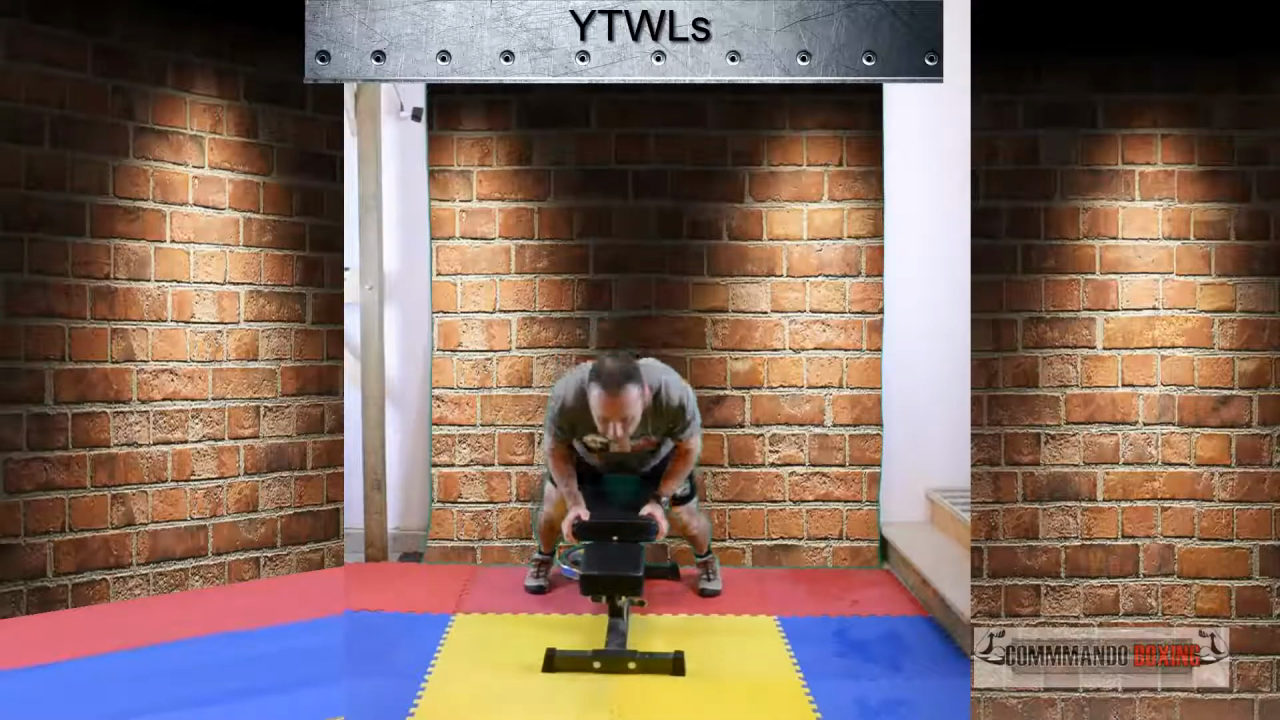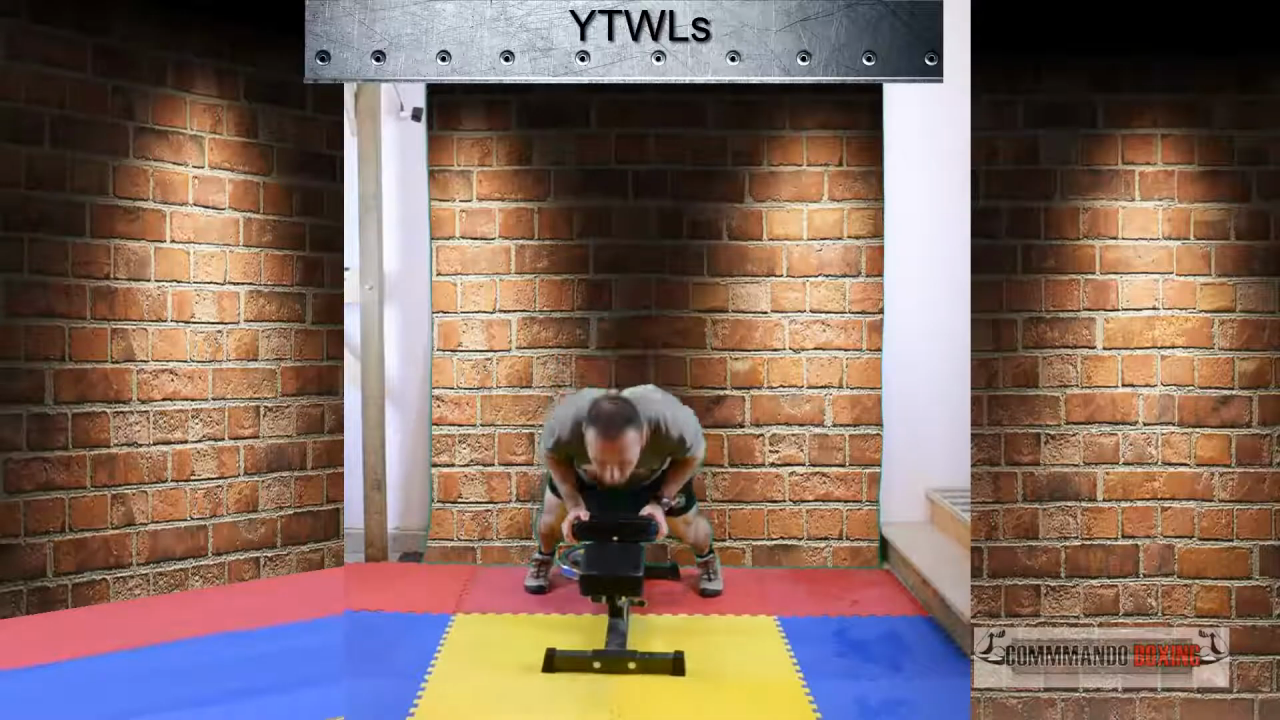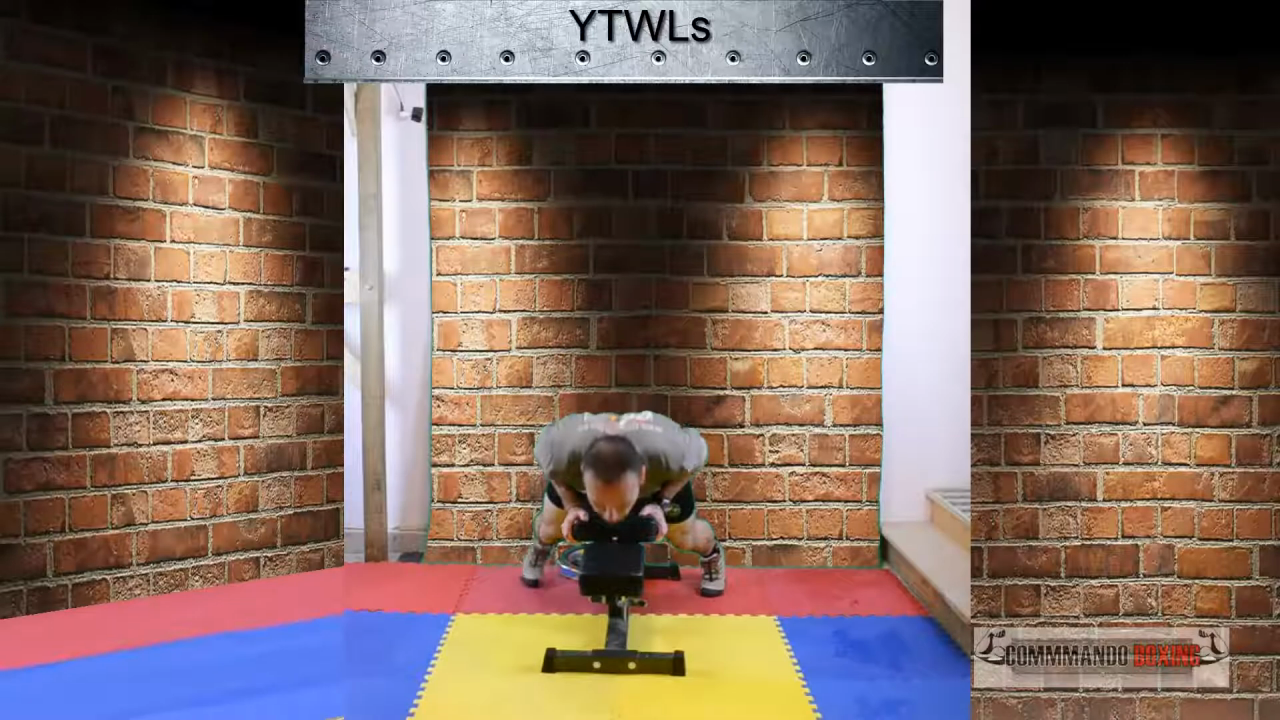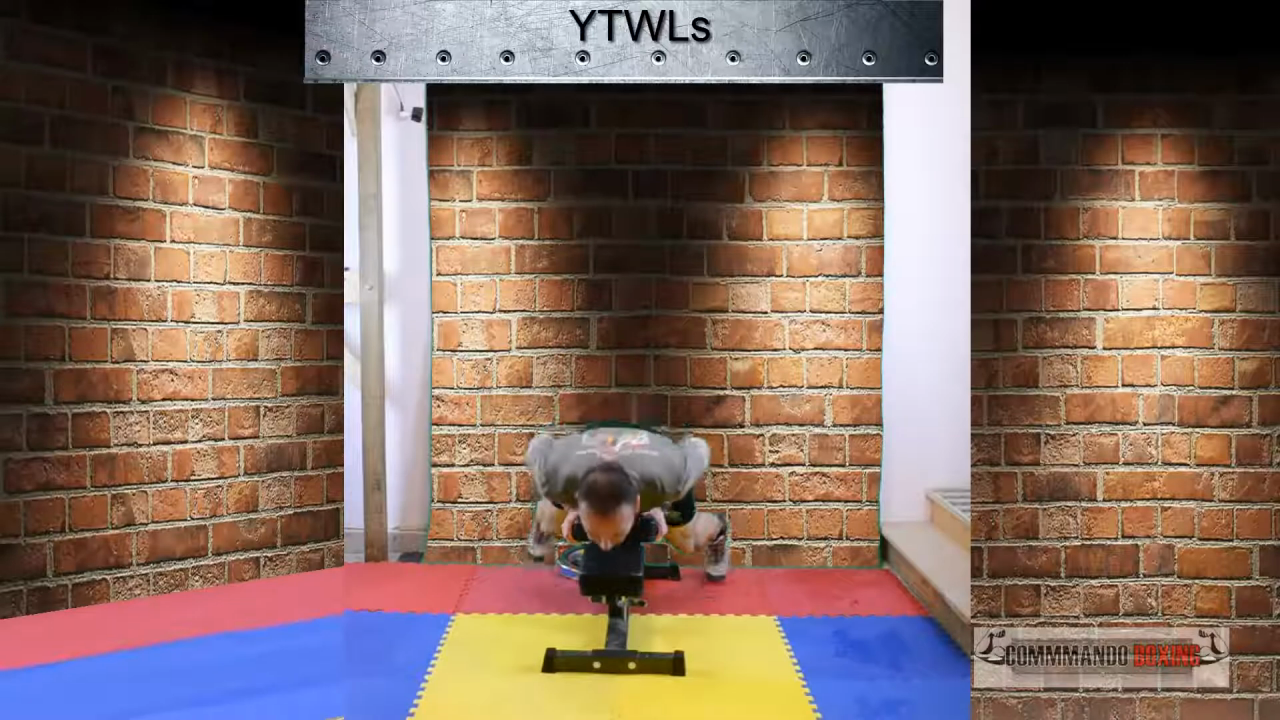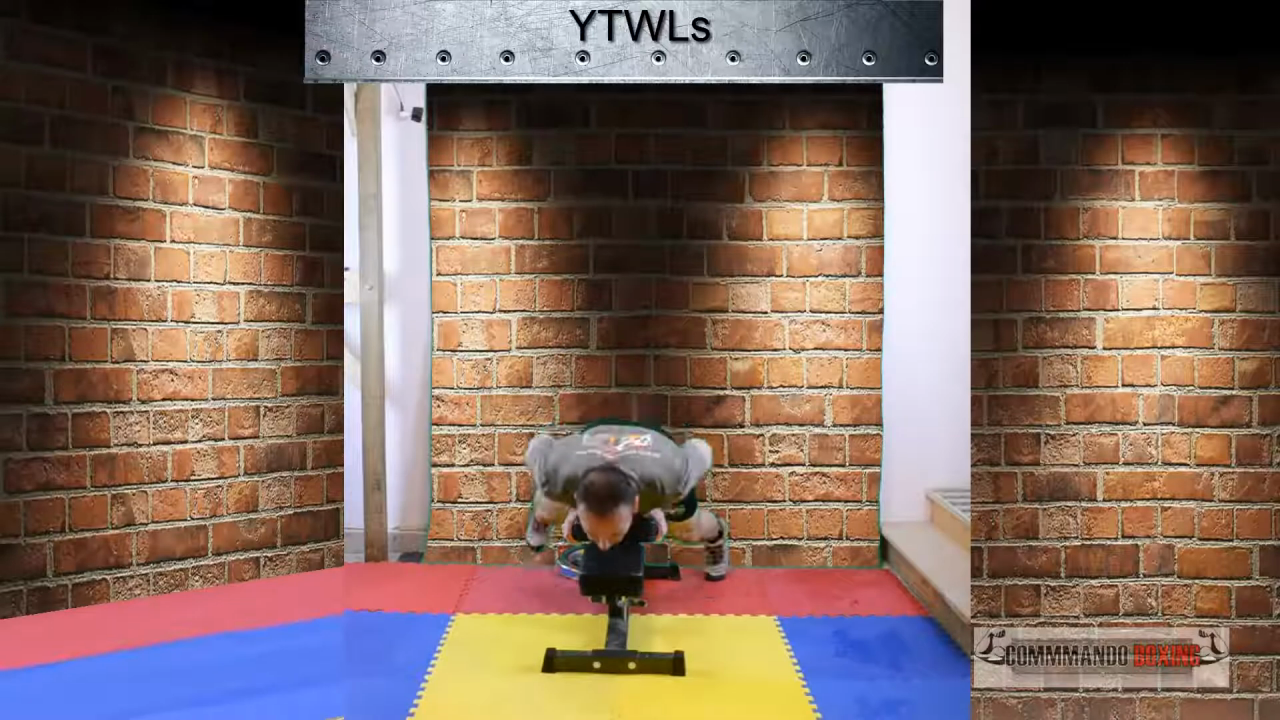
dt=0.2s
person 1, frame 1
left shoulder: (674, 394)
right shoulder: (566, 396)
left elbow: (688, 450)
right elbow: (557, 450)
left wrist: (660, 500)
right wrist: (575, 503)
left knee: (687, 520)
right knee: (553, 513)
left ankle: (705, 558)
right ankle: (544, 557)
person 1, frame 2
left shoulder: (674, 425)
right shoulder: (563, 426)
left elbow: (693, 456)
right elbow: (552, 457)
left wrist: (661, 501)
right wrist: (574, 504)
left knee: (685, 528)
right knee: (553, 521)
left ankle: (706, 557)
right ankle: (543, 557)
person 1, frame 3
left shoulder: (671, 454)
right shoulder: (561, 453)
left elbow: (700, 452)
left wrist: (661, 503)
right wrist: (572, 505)
left knee: (685, 537)
right knee: (551, 530)
left ankle: (711, 554)
right ankle: (541, 547)
person 1, frame 4
left shoulder: (668, 477)
right shoulder: (557, 477)
left elbow: (700, 449)
right elbow: (537, 447)
left wrist: (662, 505)
right wrist: (571, 506)
left knee: (687, 541)
right knee: (551, 525)
left ankle: (717, 530)
right ankle: (542, 526)
person 1, frame 5
left shoulder: (668, 476)
right shoulder: (557, 476)
left elbow: (701, 450)
right elbow: (537, 446)
left wrist: (663, 506)
right wrist: (570, 508)
left knee: (690, 530)
right knee: (547, 511)
left ankle: (715, 535)
